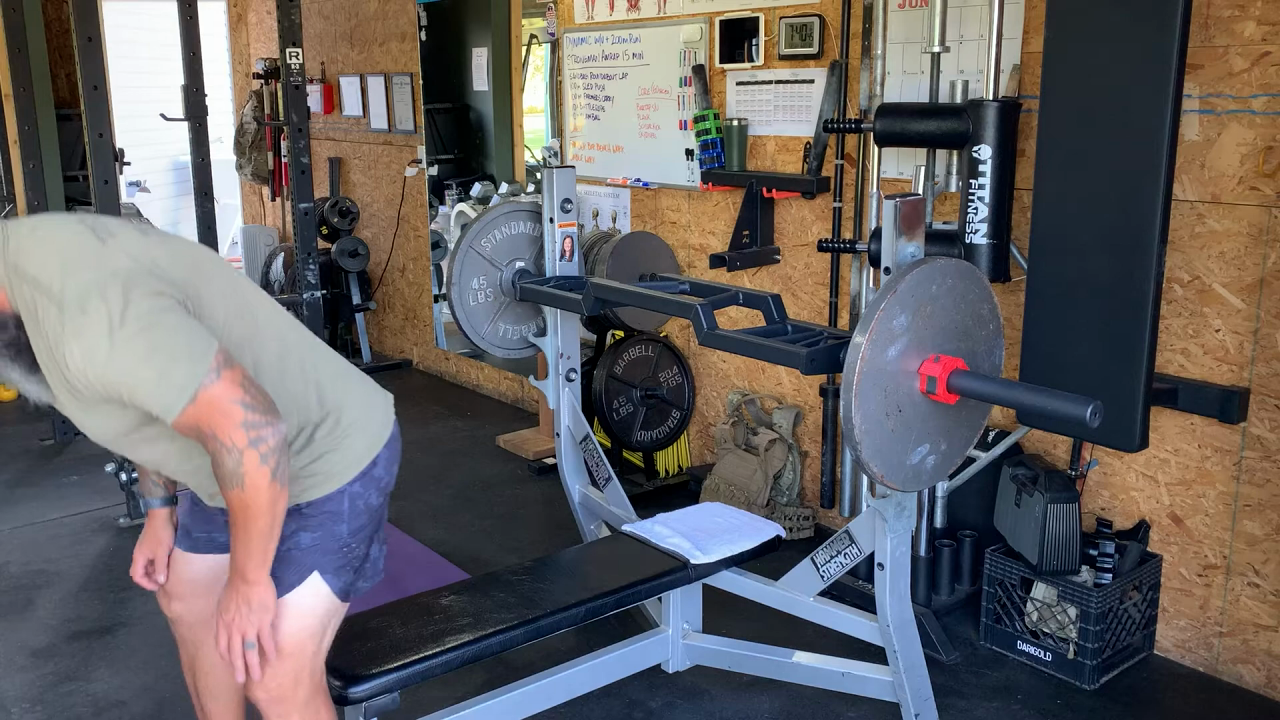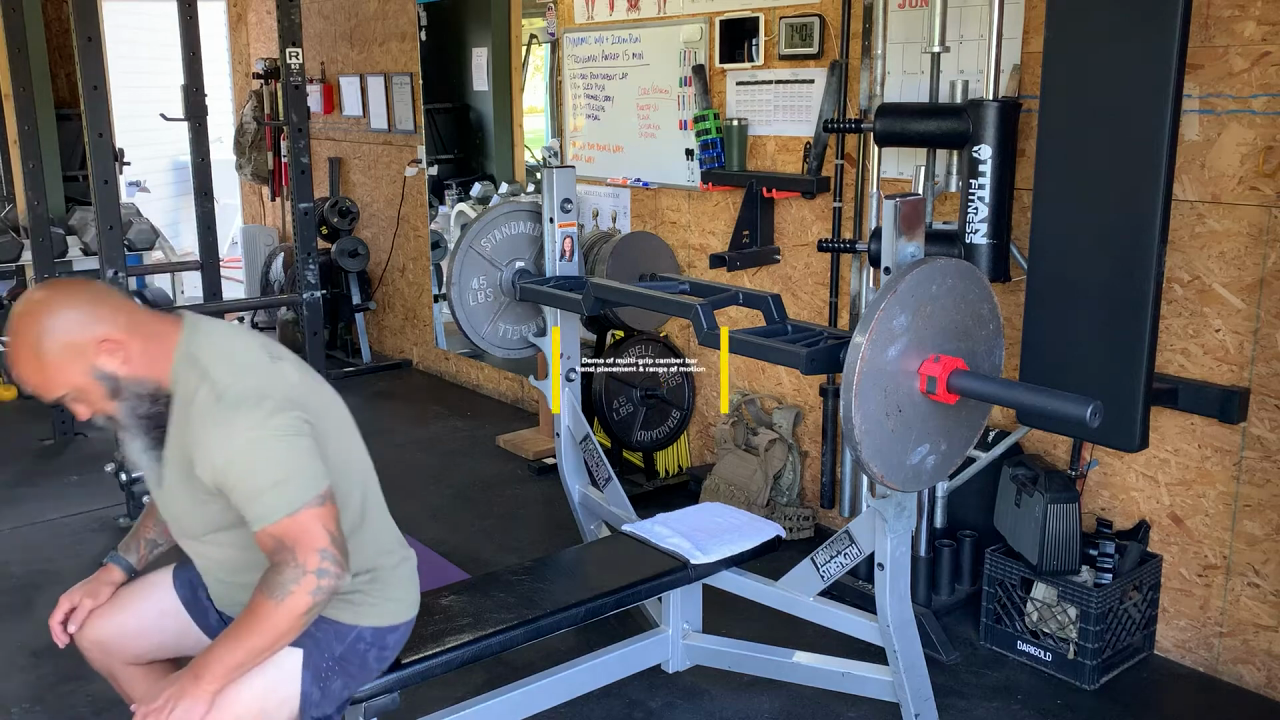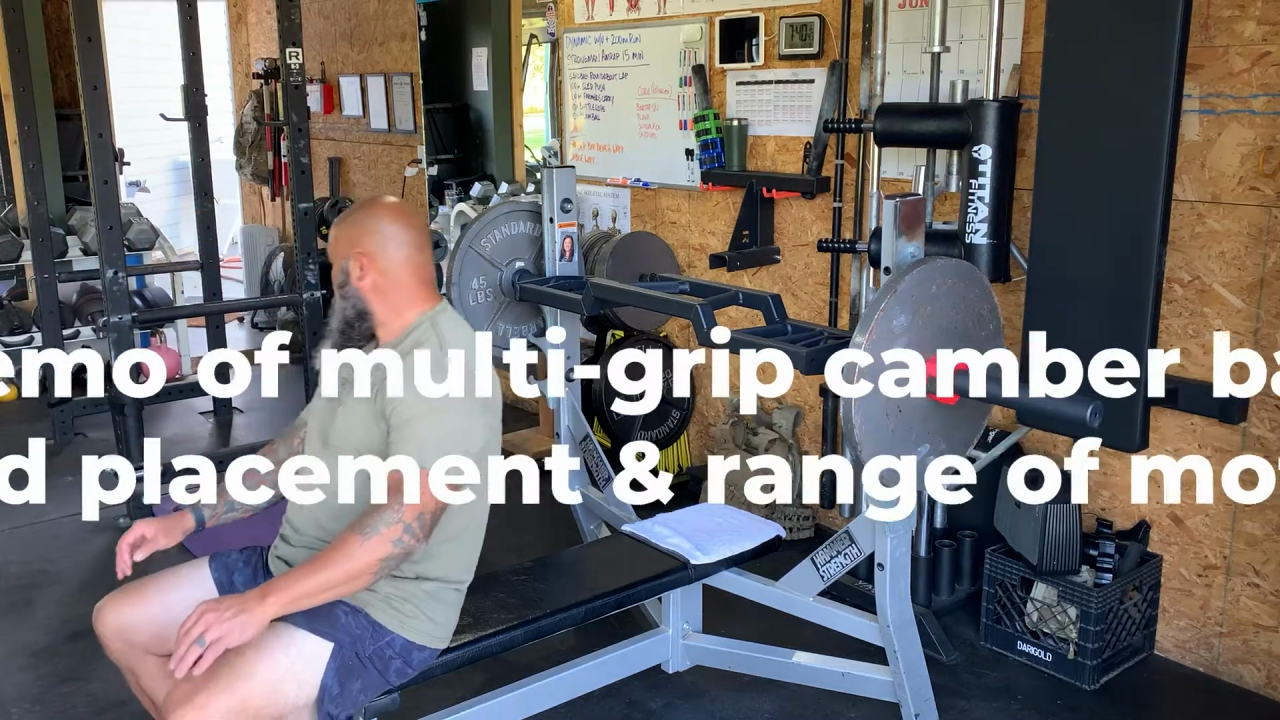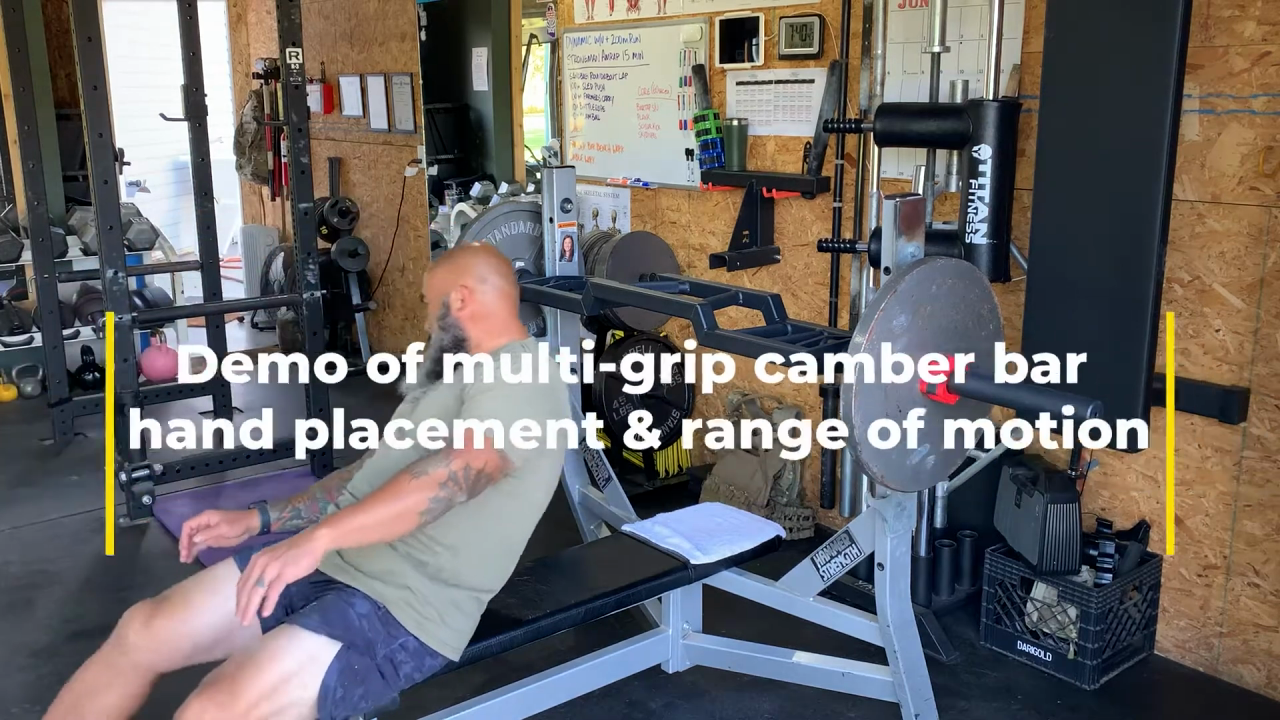
dt=0.7s
person 1, frame 1
left shoulder: (85, 307)
left elbow: (252, 429)
left wrist: (248, 580)
right wrist: (159, 510)
left hip: (327, 459)
right knee: (187, 601)
person 1, frame 2
left shoulder: (236, 409)
right shoulder: (188, 359)
left elbow: (313, 569)
right elbow: (183, 488)
left wrist: (198, 682)
right wrist: (116, 570)
left hip: (344, 615)
right knee: (99, 630)
person 1, frame 3
left shoulder: (441, 368)
right shoulder: (368, 348)
left elbow: (402, 524)
right elbow: (295, 448)
left wrist: (259, 606)
right wrist: (188, 518)
left hip: (383, 610)
right knee: (119, 621)
person 1, frame 4
left shoulder: (524, 384)
right shoulder: (461, 378)
left elbow: (450, 476)
left wrist: (319, 536)
right wrist: (256, 519)
left hip: (401, 611)
right hip: (331, 563)
right knee: (146, 630)
